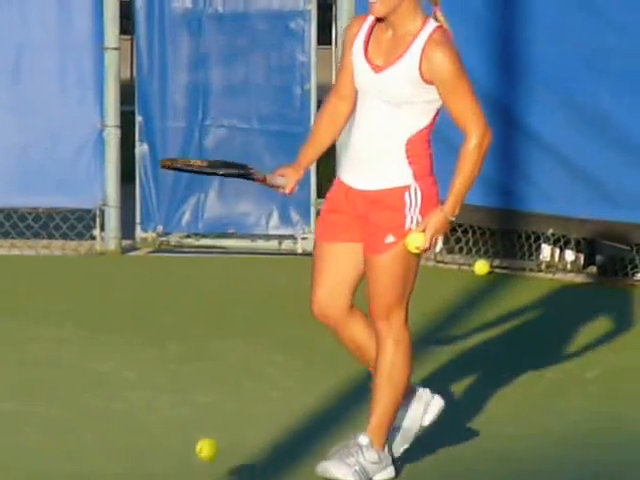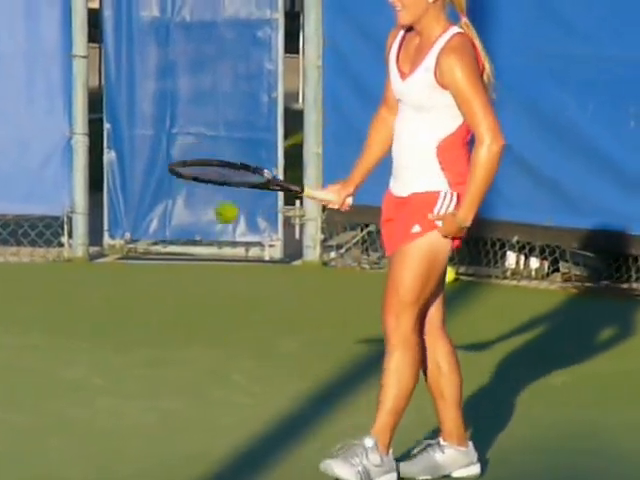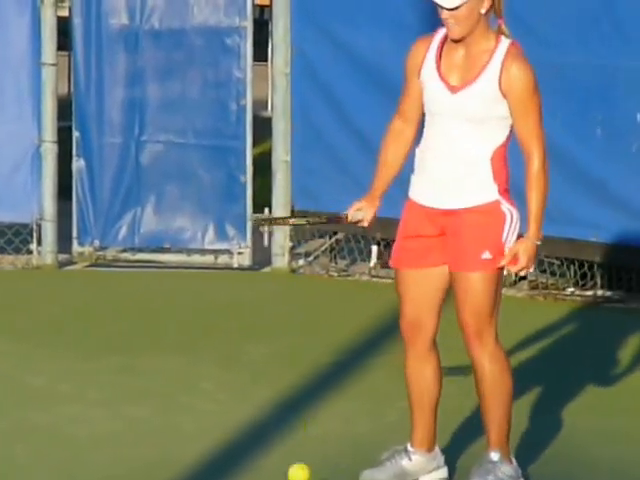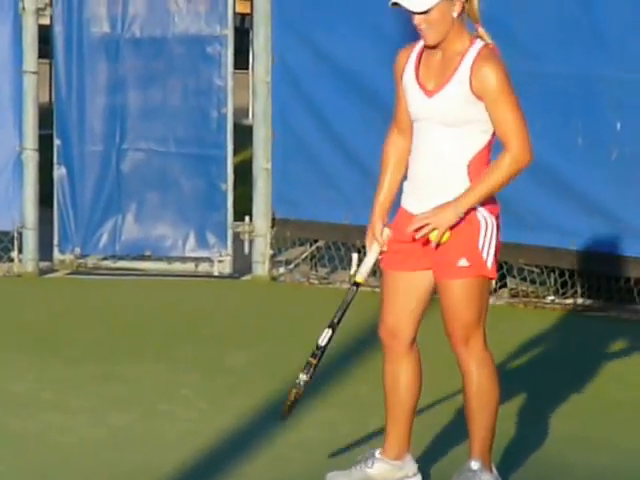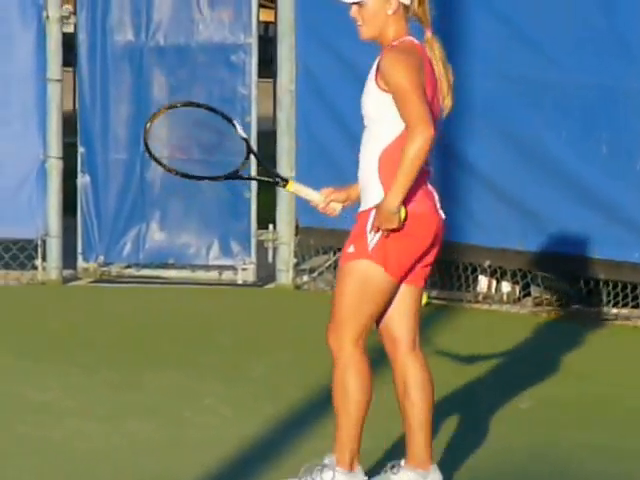
dt=0.7s
person 1, frame 1
left shoulder: (435, 50)
left elbow: (478, 133)
left wrist: (449, 208)
right wrist: (300, 164)
left hip: (401, 196)
right hip: (350, 189)
left knee: (386, 320)
right knee: (327, 306)
right ankle: (409, 398)
person 1, frame 2
left shoulder: (453, 55)
right shoulder: (399, 40)
left elbow: (492, 140)
left wrist: (465, 213)
right wrist: (352, 181)
left hip: (439, 201)
right hip: (402, 197)
left knee: (398, 321)
right knee: (426, 325)
person 1, frame 3
left shoulder: (512, 67)
right shoulder: (423, 50)
left elbow: (535, 155)
left wrist: (532, 234)
right wrist: (375, 195)
left hip: (481, 213)
right hip: (423, 209)
left knee: (478, 338)
right knee: (414, 334)
person 1, frame 4
left shoulder: (485, 66)
right shoulder: (408, 59)
left elbow: (519, 151)
left wrist: (458, 207)
right wrist: (378, 212)
left hip: (466, 221)
right hip: (413, 218)
left knee: (467, 344)
right knee: (393, 334)
person 1, frame 5
left shoulder: (398, 57)
right shoulder: (420, 58)
left elbow: (422, 133)
left wrist: (387, 202)
right wrist: (355, 191)
left hip: (392, 223)
right hip: (416, 215)
left knee: (343, 340)
right knee: (400, 345)
